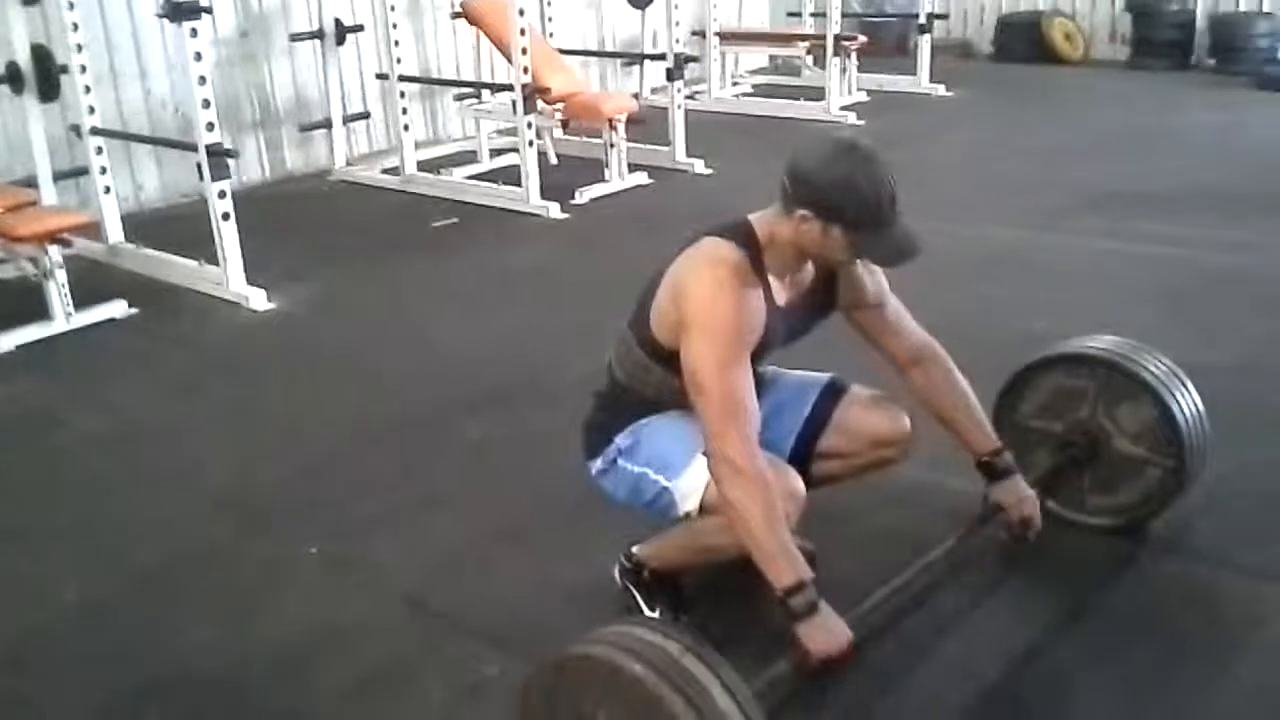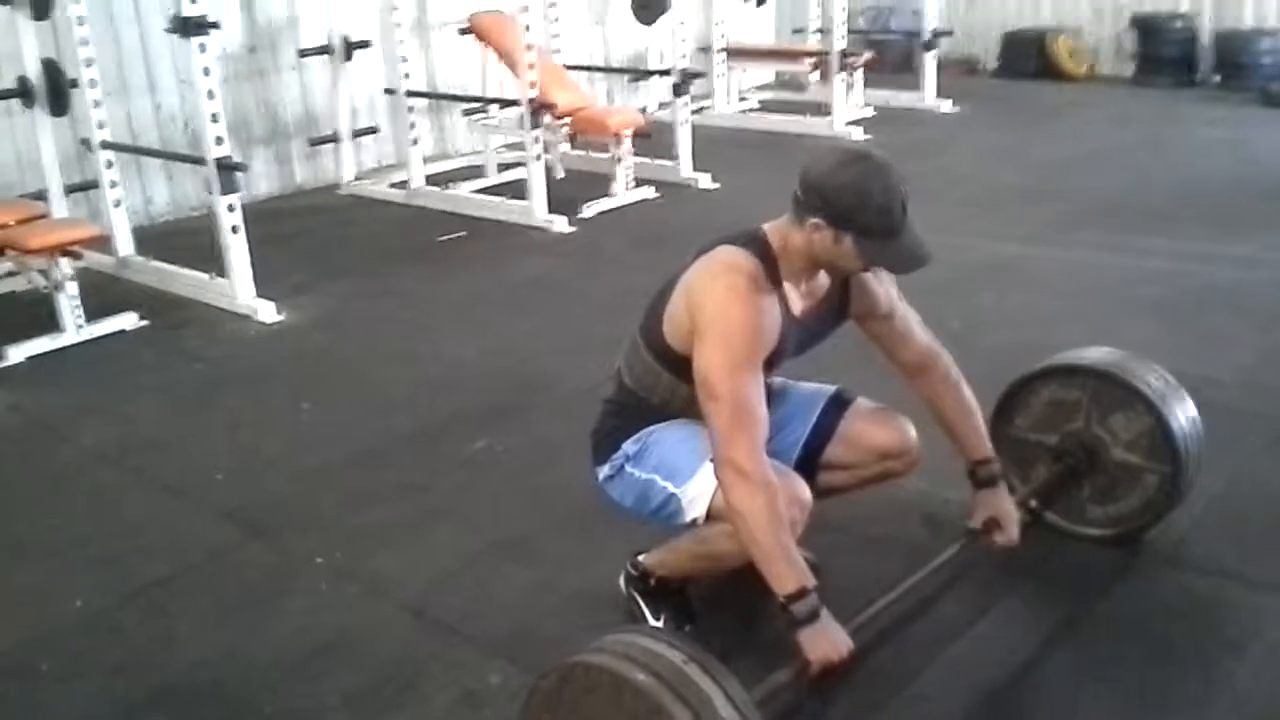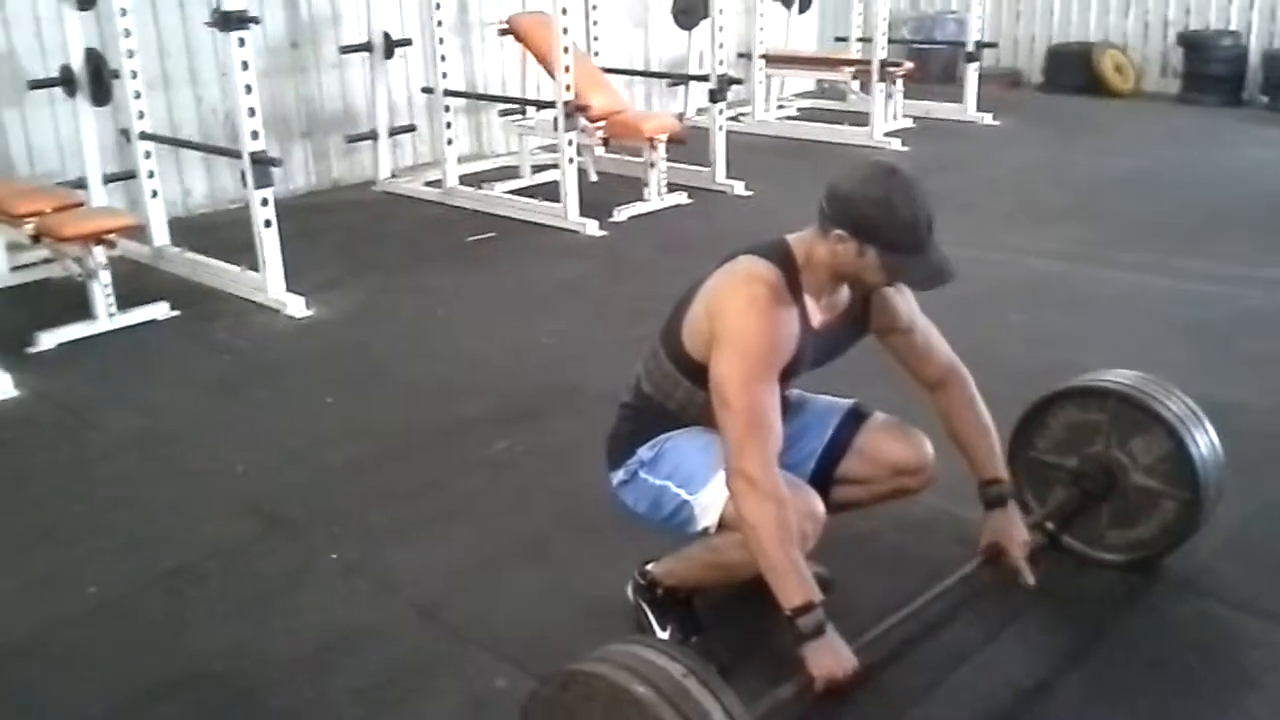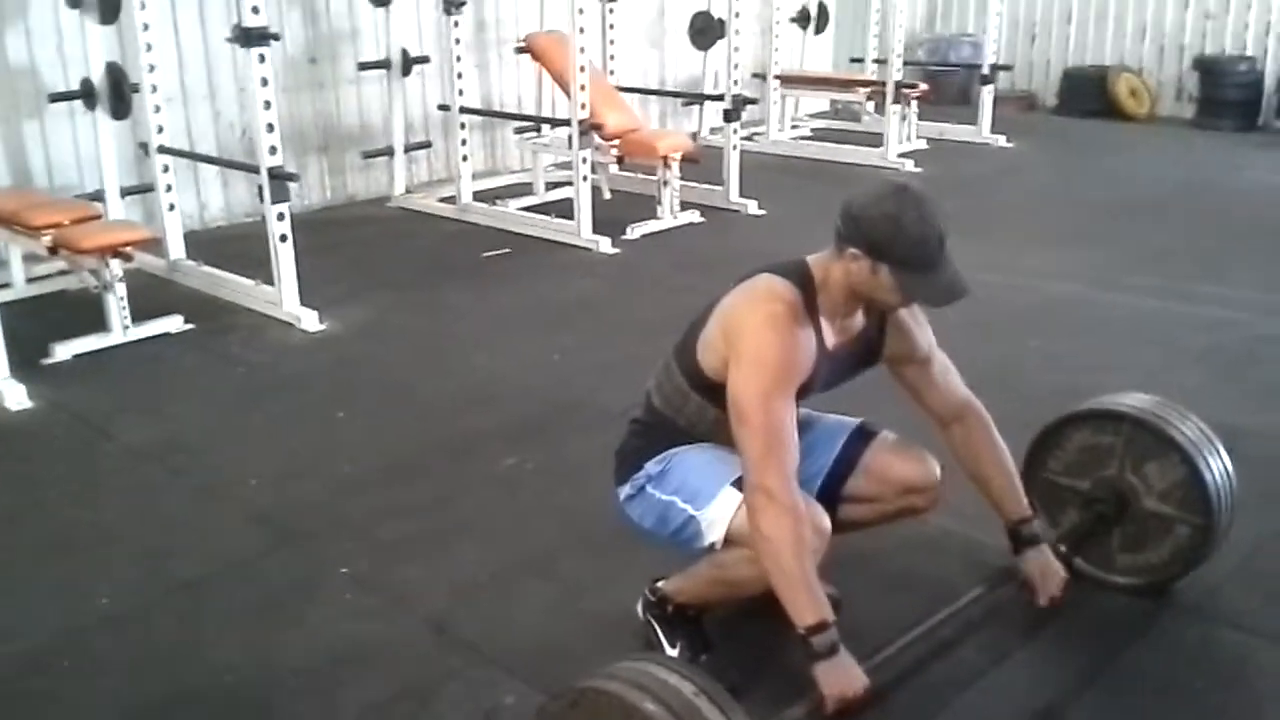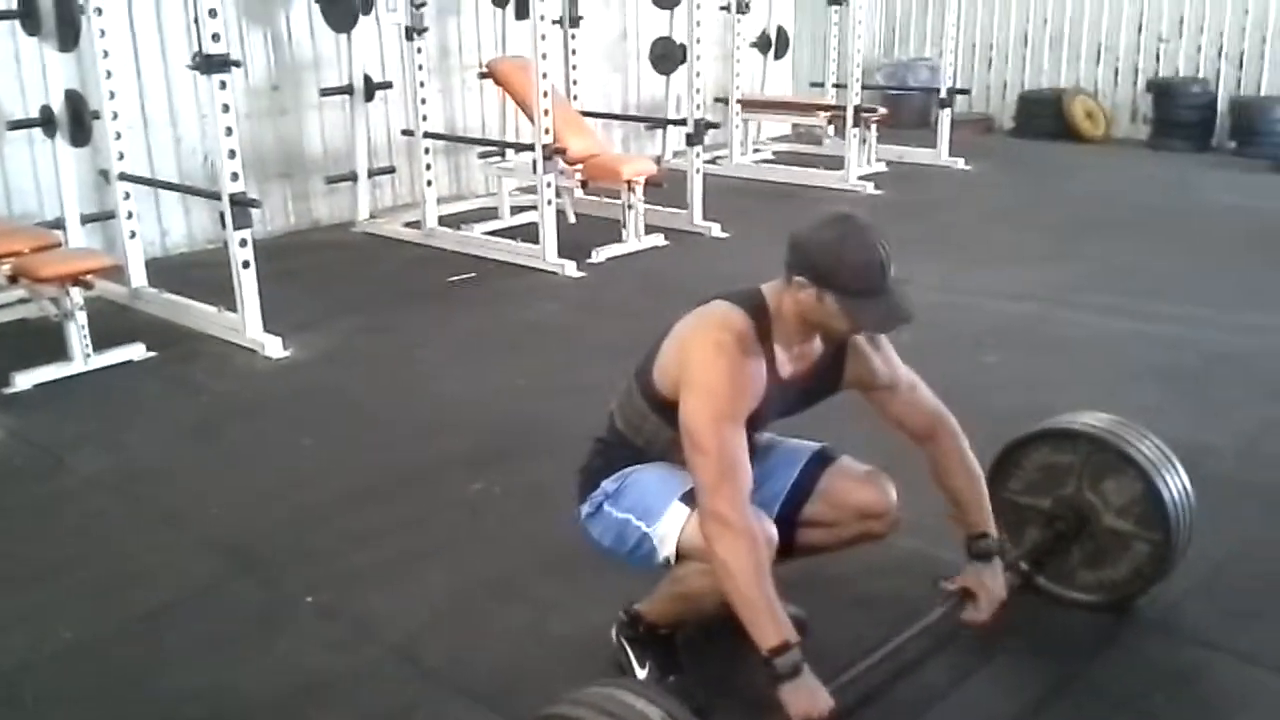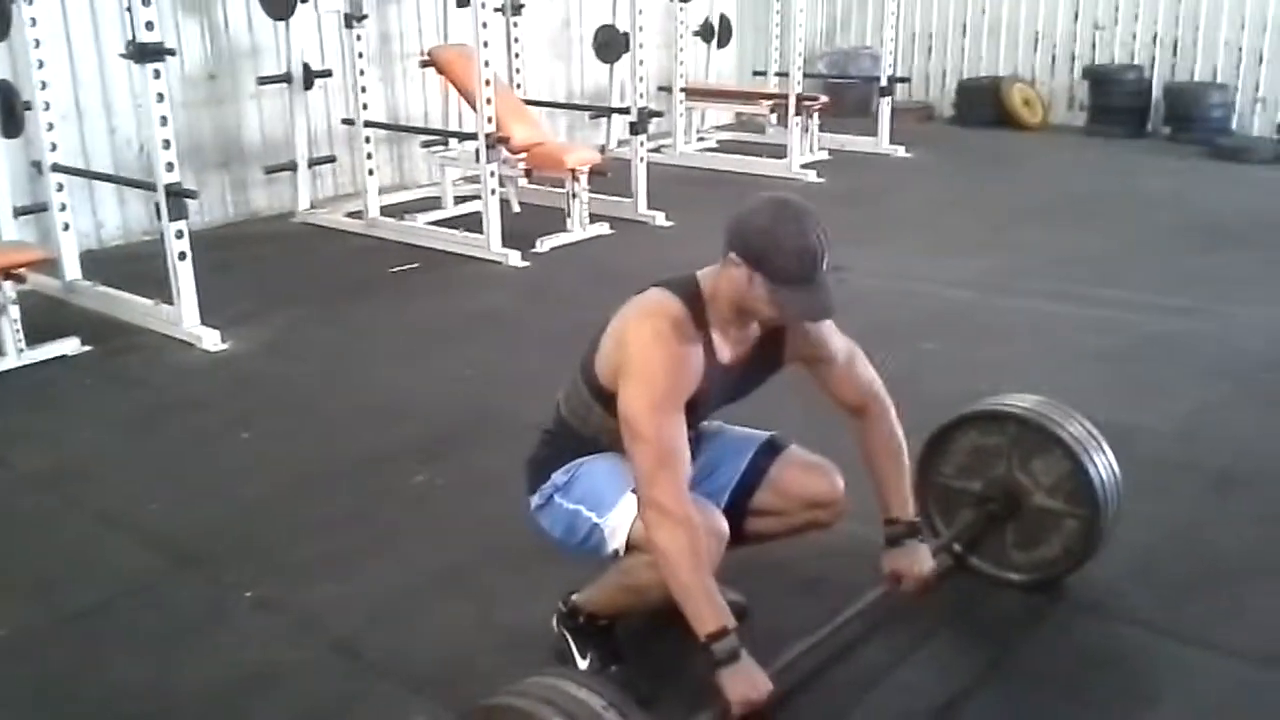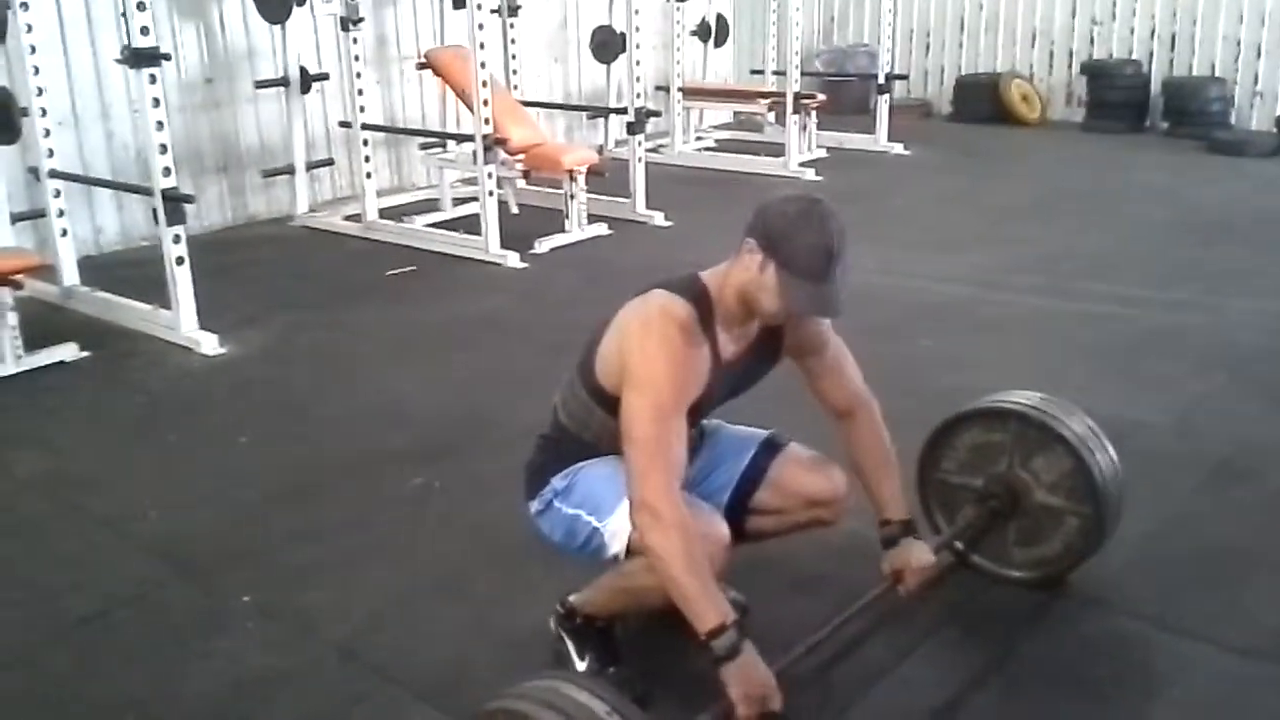
dt=0.5s
person 1, frame 1
left shoulder: (842, 266)
right shoulder: (723, 285)
left elbow: (918, 356)
right elbow: (734, 460)
left wrist: (1000, 468)
right wrist: (805, 605)
left hip: (731, 397)
right hip: (636, 431)
left knee: (888, 430)
right knee: (778, 498)
left ankle: (760, 531)
right ankle: (645, 566)
person 1, frame 2
left shoulder: (855, 274)
right shoulder: (736, 293)
left elbow: (926, 362)
right elbow: (741, 467)
left wrist: (988, 476)
right wrist: (807, 612)
right hip: (642, 438)
left knee: (893, 443)
right knee: (786, 505)
left ankle: (767, 540)
right ankle: (650, 574)
person 1, frame 3
left shoulder: (874, 286)
right shoulder: (757, 303)
left elbow: (946, 378)
right elbow: (752, 476)
left wrist: (1000, 499)
right wrist: (813, 627)
left hip: (755, 417)
right hip: (657, 446)
left knee: (909, 461)
right knee: (798, 518)
left ankle: (776, 549)
right ankle: (660, 584)
person 1, frame 4
left shoulder: (890, 315)
right shoulder: (774, 322)
left elbow: (960, 415)
right elbow: (770, 492)
left wrist: (1028, 537)
right wrist: (825, 647)
left hip: (764, 436)
right hip: (664, 461)
left knee: (917, 480)
right knee: (803, 532)
left ankle: (784, 570)
right ankle: (669, 601)
person 1, frame 5
left shoulder: (855, 344)
right shoulder: (725, 349)
left elbow: (937, 429)
right elbow: (724, 518)
left wrist: (984, 550)
right wrist: (788, 667)
left hip: (729, 458)
right hip: (627, 481)
left knee: (875, 506)
right knee: (749, 539)
left ankle: (746, 588)
right ankle: (642, 626)
person 1, frame 6
left shoulder: (793, 321)
right shoulder: (662, 334)
left elbow: (870, 404)
right elbow: (664, 505)
left wrist: (903, 532)
right wrist: (727, 653)
left hip: (678, 445)
right hip: (575, 471)
left knee: (823, 494)
right knee: (700, 534)
left ankle: (690, 579)
right ankle: (584, 614)
person 1, frame 7
left shoulder: (793, 313)
right shoulder: (669, 333)
left elbow: (855, 409)
right elbow: (655, 508)
left wrist: (899, 531)
right wrist: (731, 648)
right hip: (574, 475)
left knee: (825, 493)
right knee: (703, 540)
left ankle: (689, 580)
right ankle: (581, 615)
